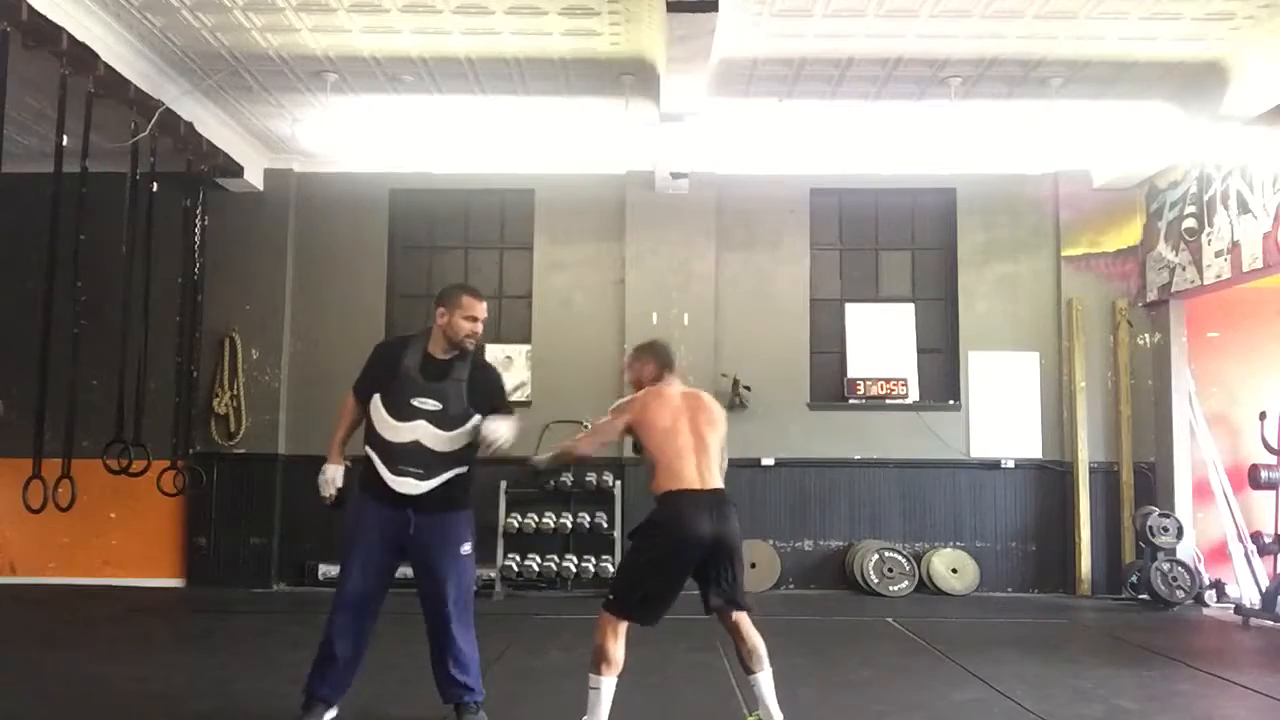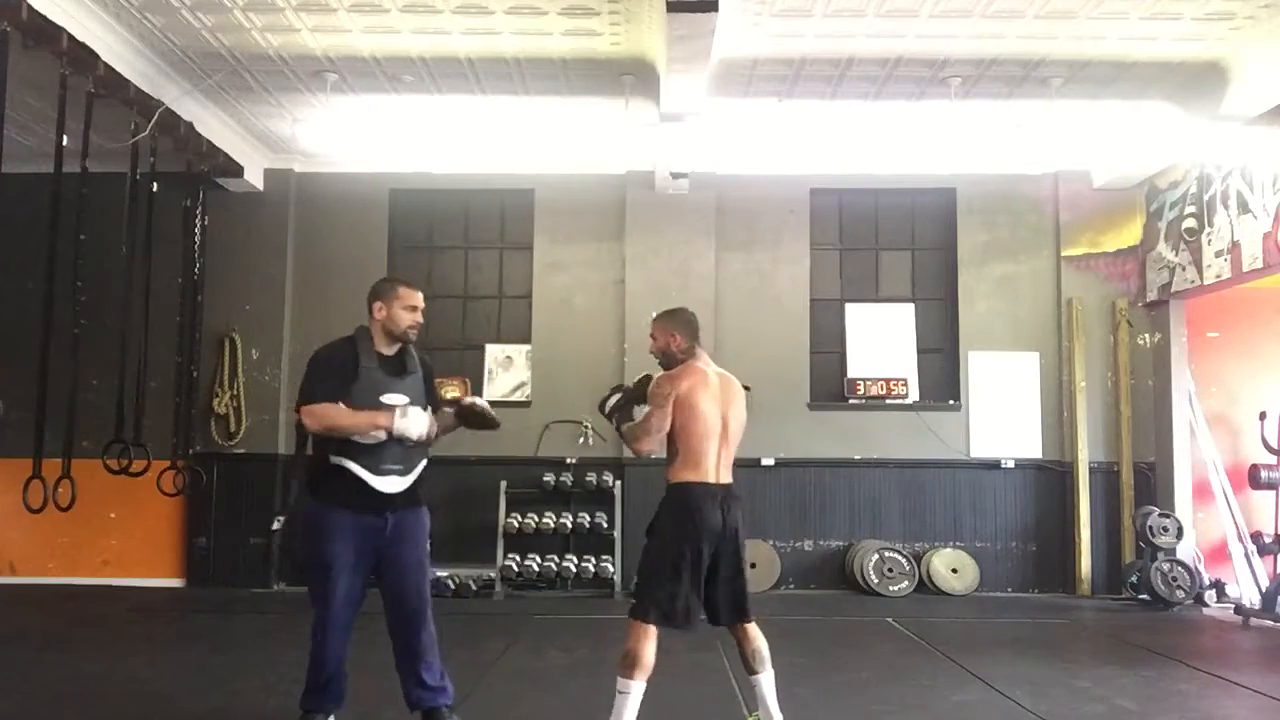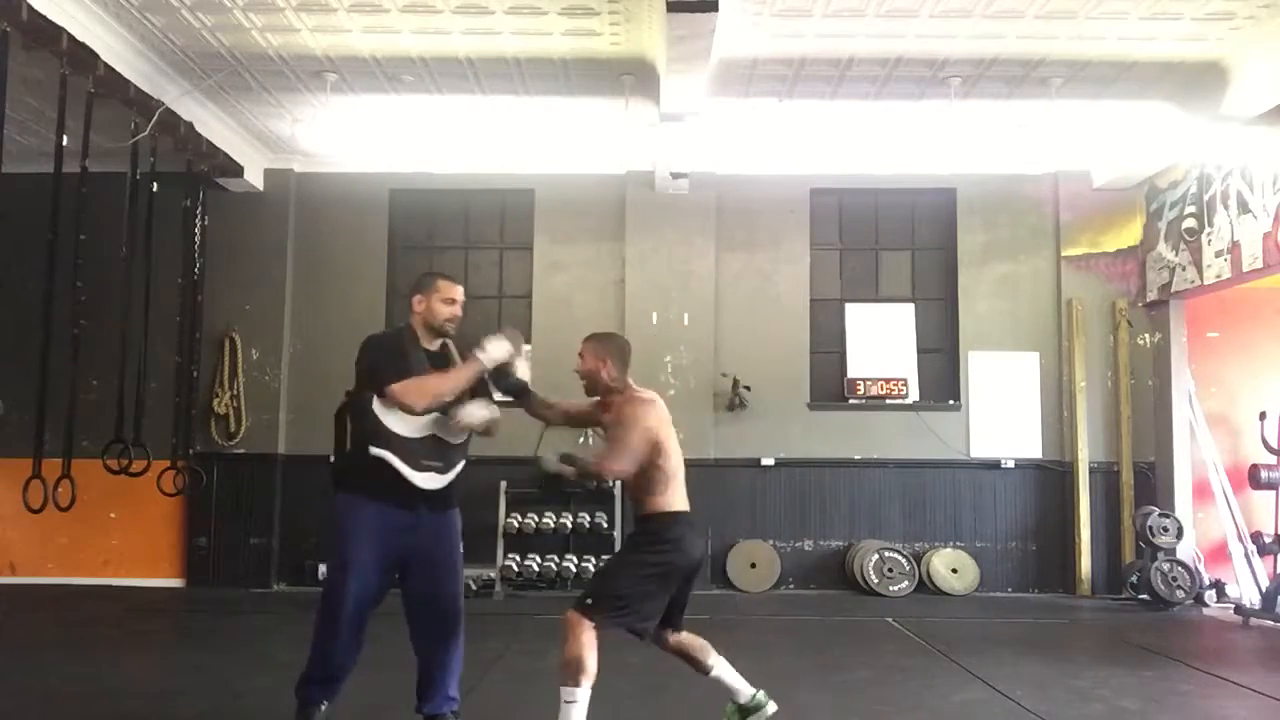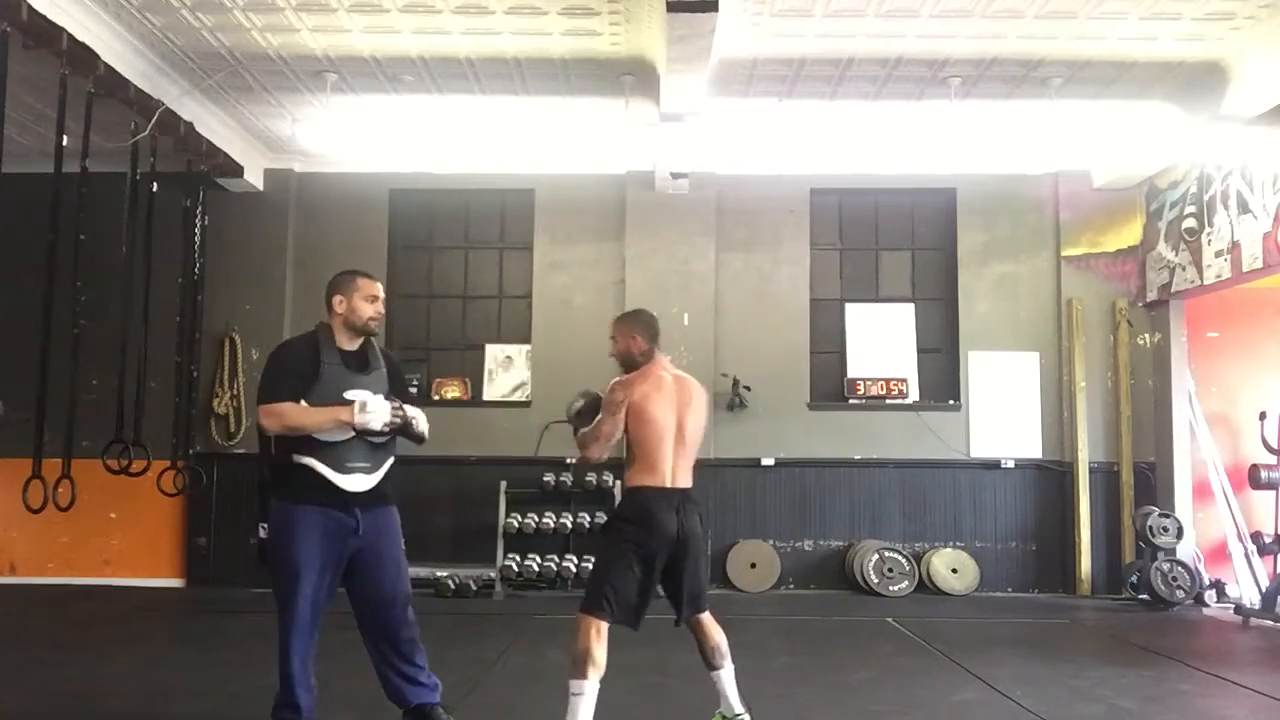
dt=0.7s
person 1, frame 1
left shoulder: (482, 375)
right shoulder: (391, 355)
left elbow: (502, 423)
right elbow: (356, 401)
left wrist: (502, 430)
right wrist: (334, 458)
left hip: (445, 512)
right hip: (378, 503)
left knee: (452, 608)
right knee: (353, 601)
person 1, frame 2
left shoulder: (418, 366)
right shoulder: (335, 357)
right elbow: (314, 417)
left wrist: (460, 415)
right wrist: (389, 418)
left hip: (405, 511)
right hip: (341, 512)
left knee: (414, 610)
right knee: (333, 613)
person 1, frame 3
left shoulder: (462, 358)
right shoulder: (383, 348)
left elbow: (483, 418)
right elbow: (412, 397)
left wrist: (479, 416)
right wrist: (480, 364)
left hip: (436, 510)
right hip: (372, 504)
left knee: (442, 613)
right knee: (347, 606)
person 1, frame 4
left shoulder: (384, 362)
right shoulder: (297, 354)
left elbow: (402, 419)
right elbow: (271, 416)
left wrist: (412, 422)
right wrist: (351, 414)
left hip: (373, 509)
right hip: (307, 509)
left knee: (392, 611)
right knee: (300, 617)
person 2, frame 1
left shoulder: (637, 404)
right shoulder: (712, 405)
left elbow: (582, 446)
left wrist: (545, 459)
left hip: (677, 515)
right hip: (722, 511)
left knee: (613, 618)
right knee: (735, 616)
person 2, frame 2
left shoulder: (670, 381)
right shoulder: (734, 387)
left elbow: (644, 444)
left wrist: (620, 413)
left hip: (687, 504)
right hip: (727, 504)
left knee: (645, 620)
right knee: (739, 618)
person 2, frame 3
left shoulder: (639, 408)
right shoulder: (614, 404)
left elbow: (612, 468)
right elbow: (564, 415)
left wrist: (569, 466)
right wrist: (519, 390)
left hip: (669, 538)
right hip: (675, 537)
left knee: (579, 623)
right knee: (664, 633)
person 2, frame 4
left shoulder: (626, 388)
right shoulder: (695, 389)
left elbow: (593, 452)
left wrist: (581, 424)
left hip: (642, 512)
right hip: (686, 511)
left knee: (593, 620)
right knee: (699, 614)
